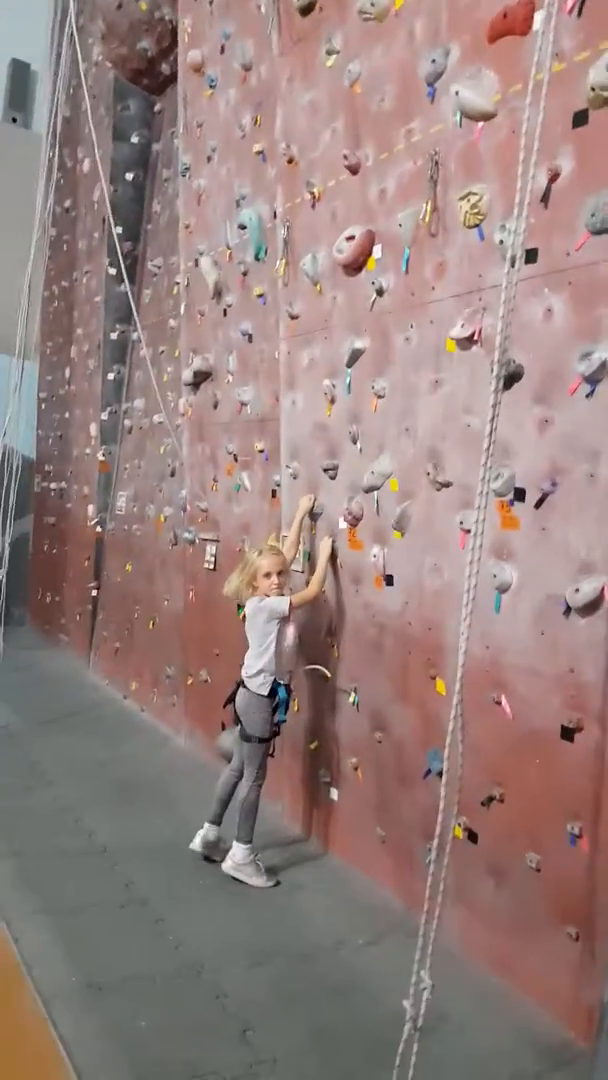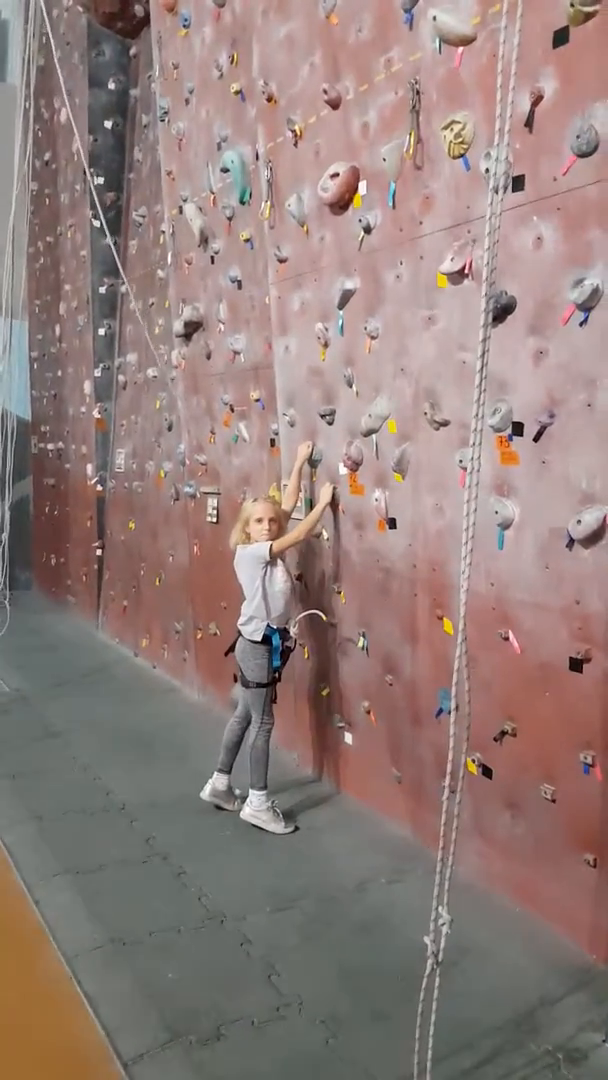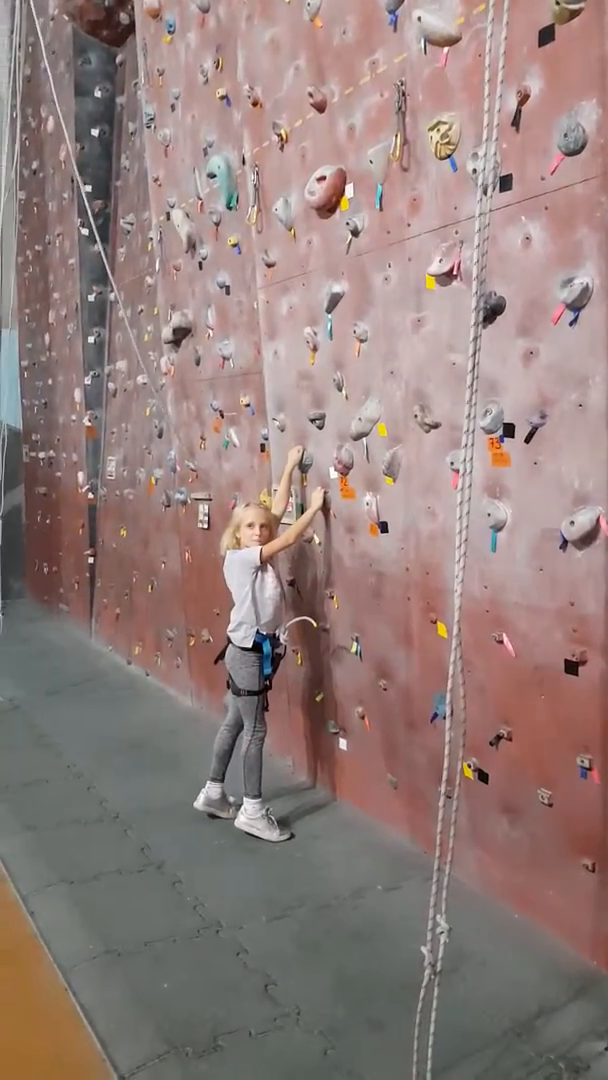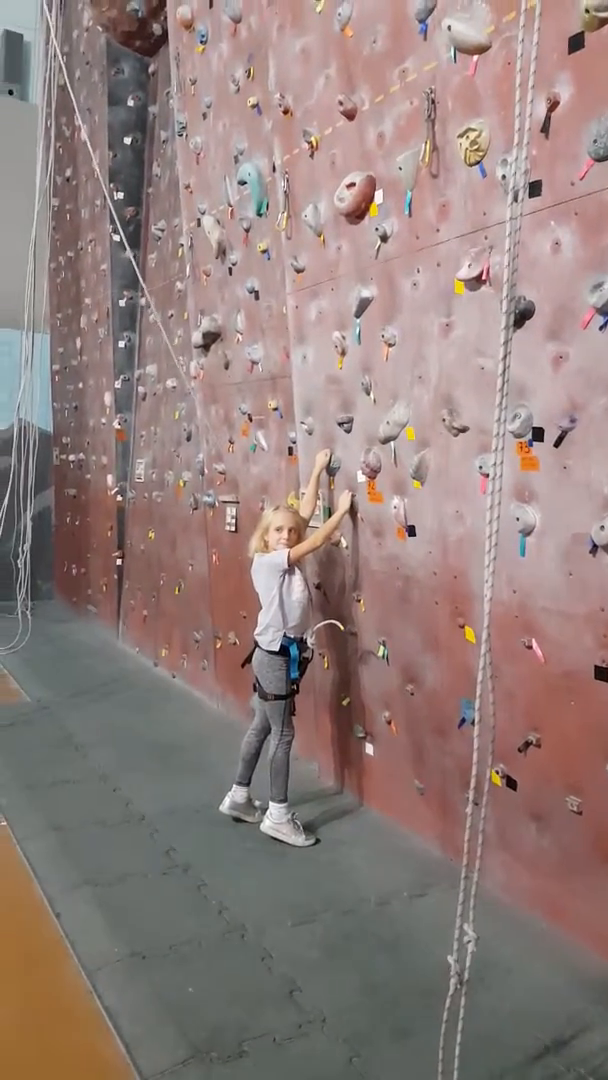
dt=0.7s
person 1, frame 1
left shoulder: (270, 601)
right shoulder: (262, 606)
left elbow: (287, 552)
right elbow: (313, 592)
left wrist: (301, 515)
right wrist: (324, 554)
left hip: (255, 694)
right hip: (259, 697)
left knee: (239, 766)
right knee: (254, 777)
left ankle: (209, 834)
right ankle: (241, 856)
person 1, frame 2
left shoulder: (271, 549)
right shoulder: (248, 553)
left elbow: (288, 505)
right elbow: (299, 535)
left wrist: (300, 463)
right wrist: (324, 502)
left hip: (269, 642)
right hip: (256, 644)
left knee: (245, 715)
right knee: (262, 723)
left ankle: (219, 784)
right ankle: (257, 803)
person 1, frame 3
left shoulder: (261, 554)
right shoulder: (238, 559)
left elbow: (277, 511)
right elbow: (289, 539)
left wrist: (290, 469)
right wrist: (314, 506)
left hip: (259, 649)
right hip: (246, 650)
left knee: (235, 723)
right knee: (255, 730)
left ankle: (213, 793)
right ankle: (252, 811)
person 1, frame 4
left shoulder: (288, 558)
right shoulder: (266, 562)
left elbow: (305, 514)
right elbow: (317, 542)
left wrist: (317, 471)
right wrist: (342, 510)
left hip: (285, 652)
right hip: (274, 654)
left knee: (262, 727)
right knee: (283, 734)
left ankle: (238, 797)
right ankle: (278, 815)
